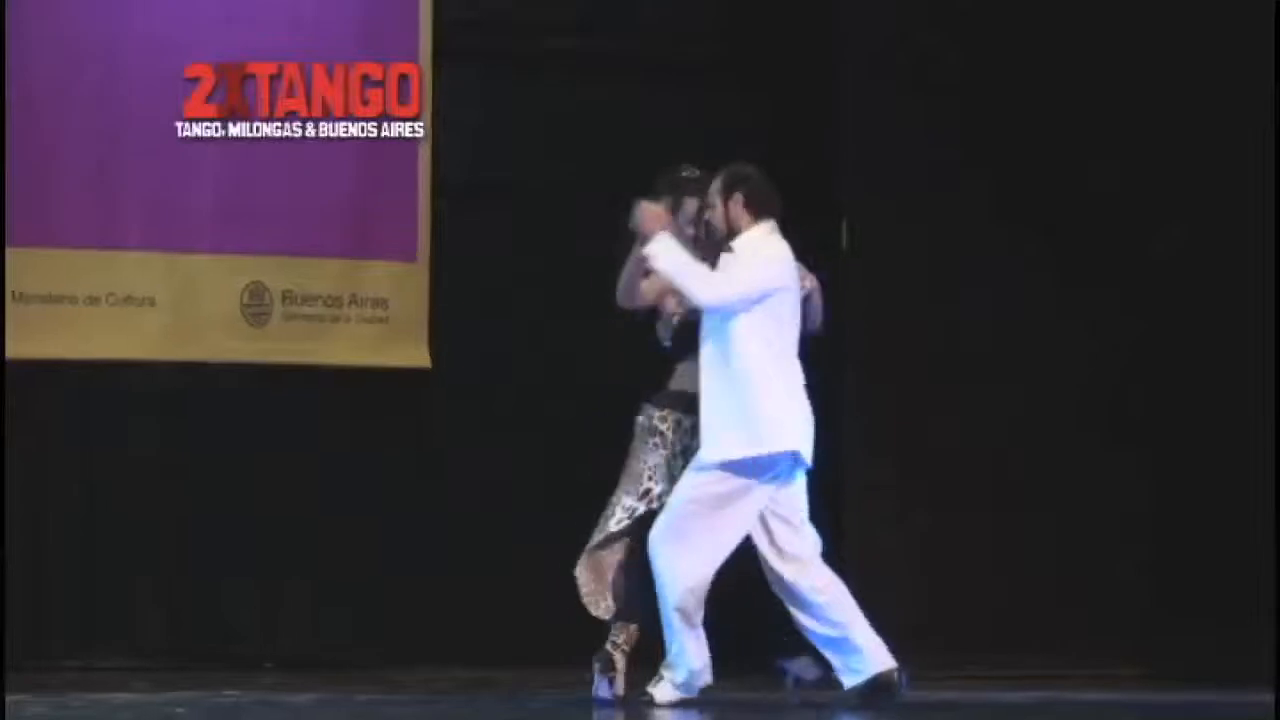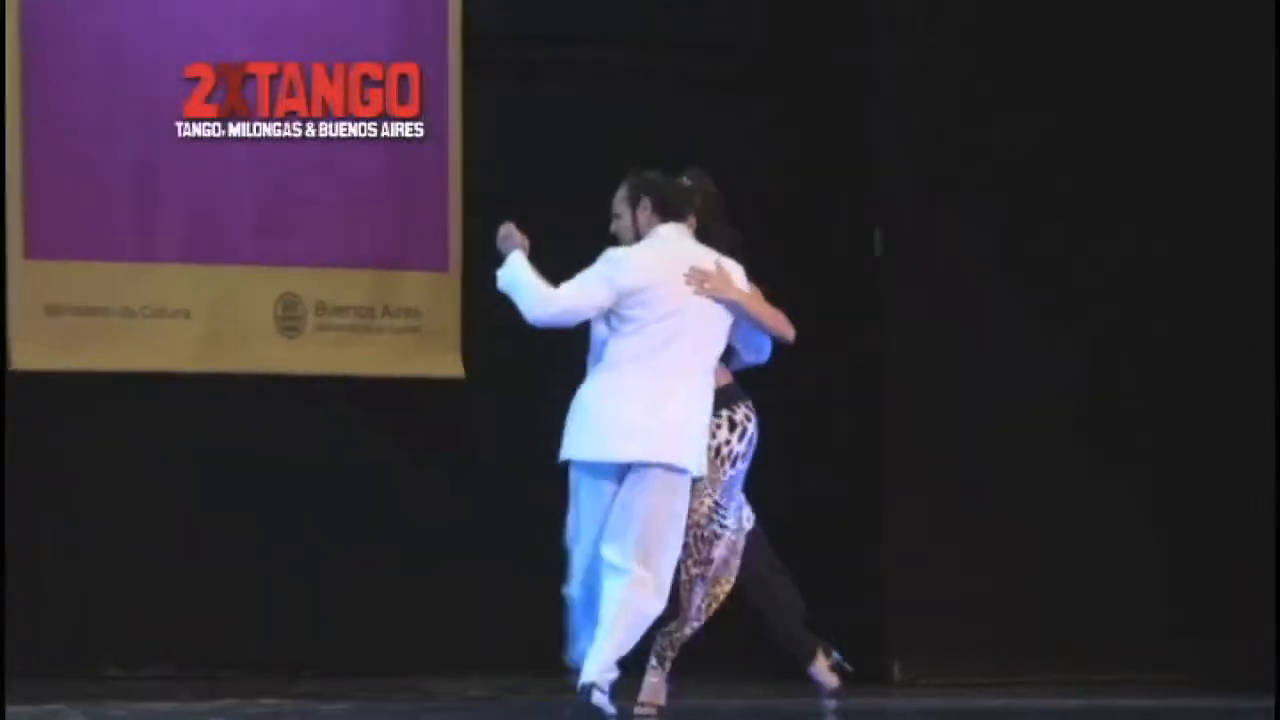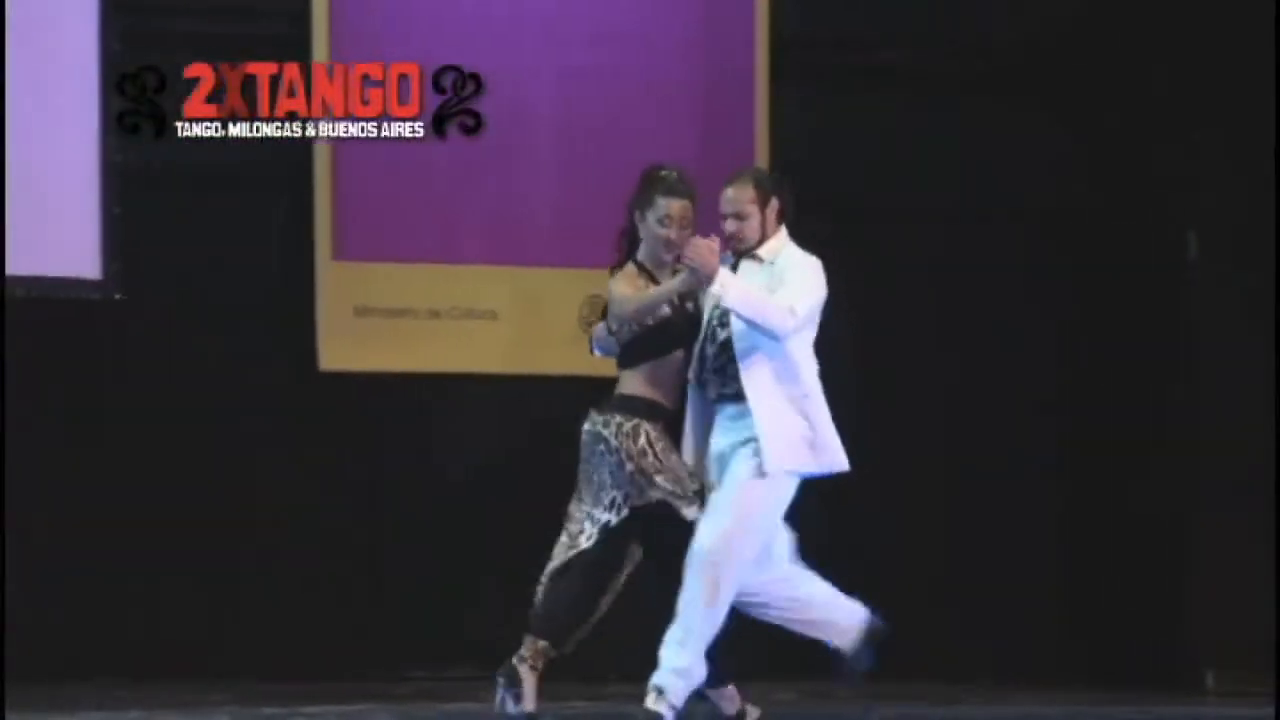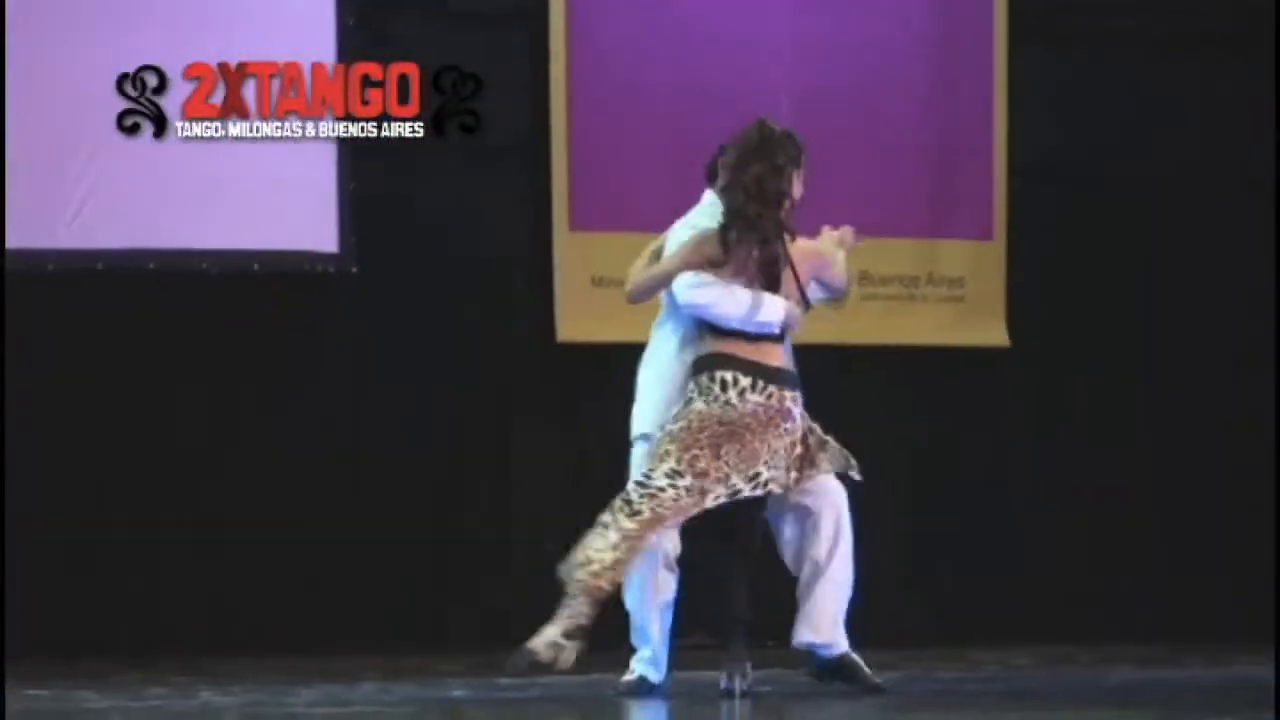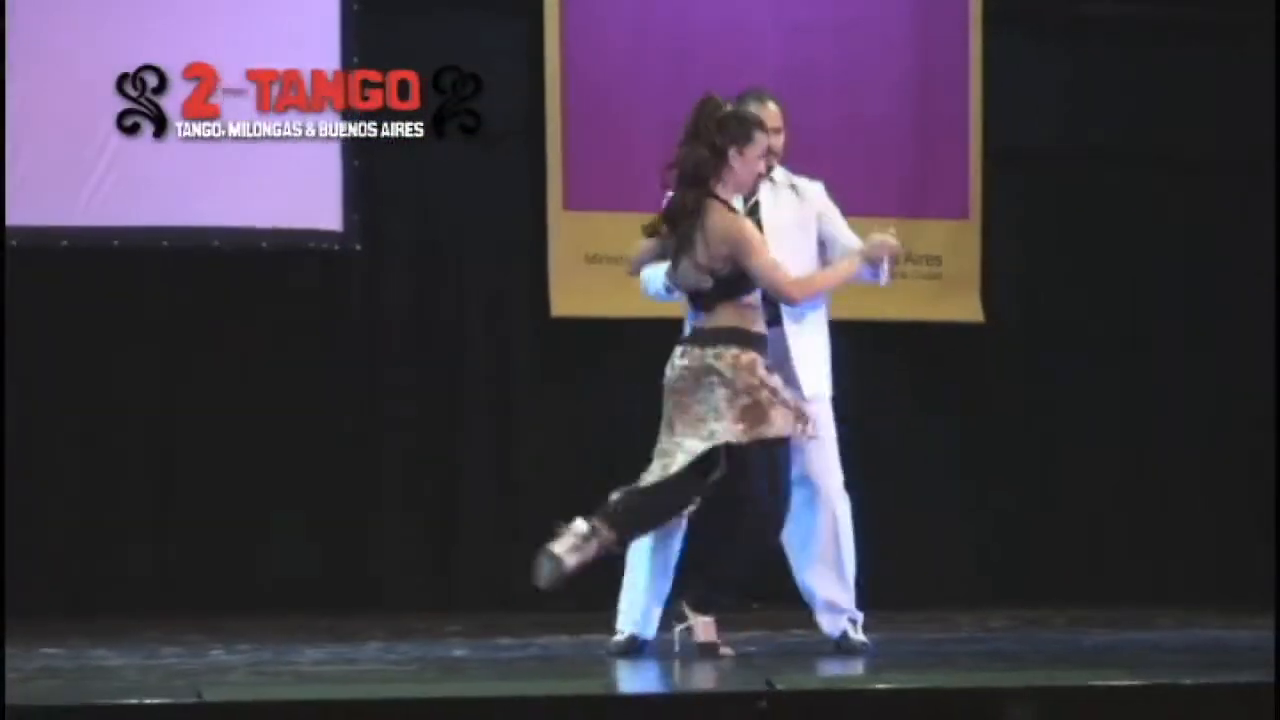
dt=1s
person 1, frame 1
right shoulder: (667, 280)
left elbow: (808, 324)
right elbow: (627, 299)
left wrist: (810, 289)
right wrist: (643, 244)
right hip: (674, 420)
right knee: (650, 541)
left ankle: (786, 651)
right ankle: (613, 660)
person 1, frame 2
left shoulder: (720, 277)
left elbow: (785, 332)
left wrist: (733, 296)
left hip: (724, 419)
left knee: (695, 544)
right knee: (741, 552)
left ankle: (658, 675)
right ankle: (815, 657)
person 1, frame 3
left shoulder: (680, 277)
right shoulder: (625, 281)
right elbow: (630, 313)
right wrist: (684, 282)
left hip: (643, 428)
right hip: (630, 427)
left knee: (593, 558)
left ankle: (528, 666)
person 1, frame 4
left shoulder: (714, 243)
right shoulder: (807, 254)
right elbow: (838, 277)
left wrist: (656, 253)
right wrist: (833, 246)
left hip: (719, 393)
right hip: (776, 404)
left knee: (639, 509)
left ankle: (567, 626)
person 1, frame 5
left shoulder: (681, 216)
right shoulder: (732, 227)
left elbow: (642, 262)
right elbow: (794, 292)
right wrist: (859, 259)
left hip: (693, 363)
right hip: (737, 367)
left knee: (675, 483)
person 2, frame 1
left shoulder: (768, 254)
right shoulder: (750, 258)
left elbow: (713, 292)
left wrist: (659, 240)
left hip: (755, 435)
right hip: (763, 435)
left knee: (673, 545)
right knee: (794, 563)
left ankle: (684, 672)
right ankle: (871, 664)
person 2, frame 2
left shoulder: (627, 263)
right shoulder: (728, 272)
left elbow: (546, 308)
right elbow: (757, 350)
left wrist: (515, 257)
left hip: (604, 430)
right hip: (672, 438)
left knee: (587, 560)
right knee: (640, 571)
left ankle: (589, 666)
person 2, frame 3
left shoulder: (800, 268)
right shoulder: (732, 272)
left elbow: (782, 321)
left wrist: (718, 276)
left hip: (769, 434)
right hip: (726, 431)
left knee: (715, 553)
right knee: (753, 577)
right ankle: (851, 625)
person 2, frame 4
right shoulder: (696, 232)
left elbow: (793, 297)
right elbow: (691, 290)
right wrist: (775, 312)
right hip: (677, 405)
left knee: (822, 503)
right knee: (653, 535)
left ankle: (826, 646)
right ankle: (649, 662)
person 2, frame 5
left shoulder: (806, 195)
left elbow: (845, 260)
right elbow: (655, 274)
left wrist: (872, 259)
right wrist: (673, 275)
left hip: (795, 367)
left knee: (822, 489)
left ankle: (840, 618)
right ankle: (636, 622)
